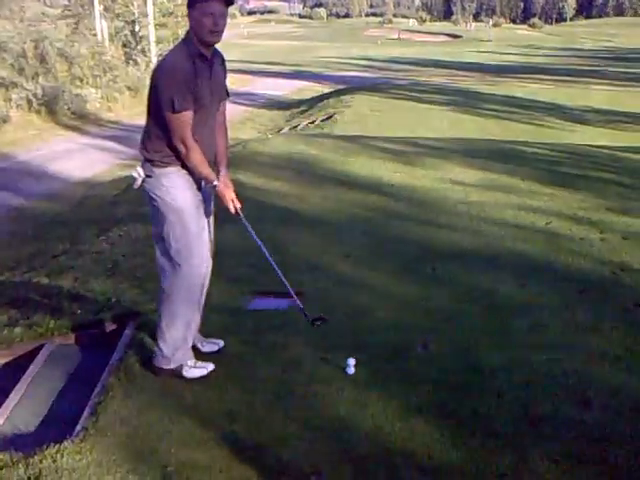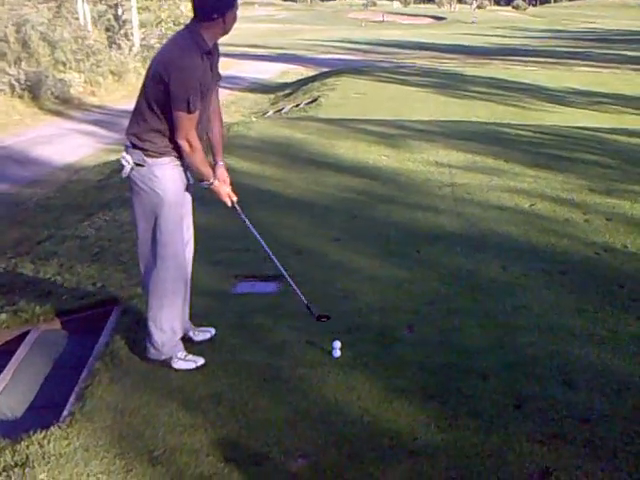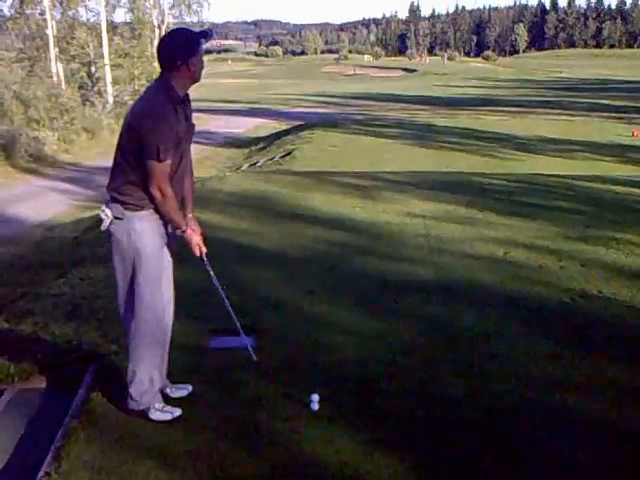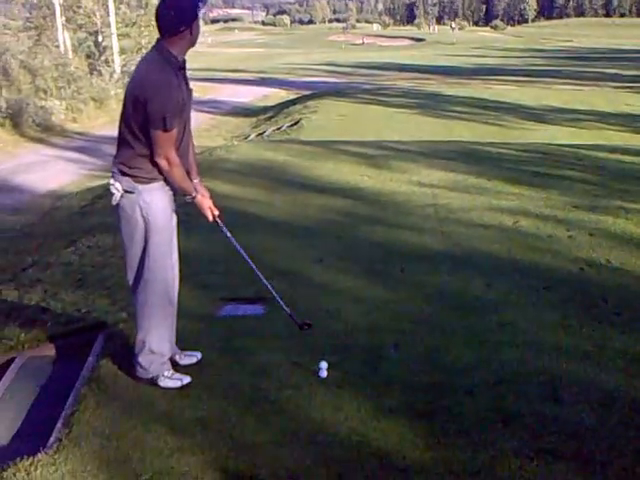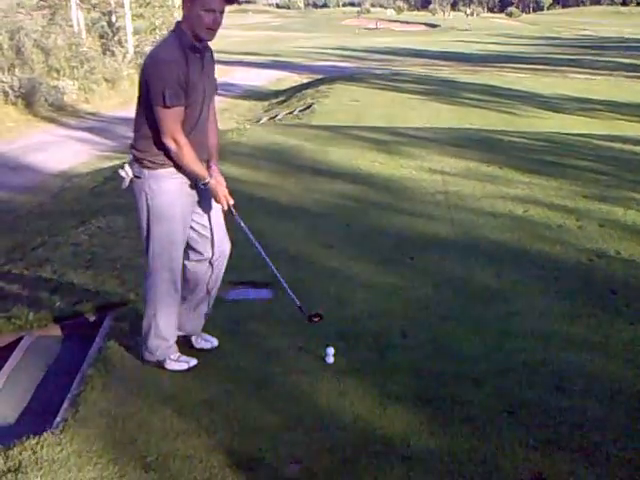
dt=1s
person 1, frame 1
left shoulder: (216, 61)
right shoulder: (174, 67)
right elbow: (183, 141)
left wrist: (224, 173)
right wrist: (215, 184)
left hip: (197, 174)
right hip: (169, 175)
left knee: (200, 261)
right knee: (188, 263)
left ankle: (188, 334)
right ankle: (171, 354)
person 1, frame 2
left shoulder: (207, 47)
right shoulder: (185, 61)
left elbow: (212, 107)
right elbow: (185, 138)
left wrist: (219, 163)
right wrist: (212, 181)
left hip: (173, 159)
right hip: (155, 163)
left knee: (180, 248)
right knee: (167, 255)
left ankle: (178, 323)
right ankle: (163, 344)
person 1, frame 3
left shoulder: (181, 101)
right shoulder: (156, 111)
left elbow: (184, 161)
right elbow: (158, 187)
left wrist: (190, 216)
right wrist: (184, 230)
left hip: (153, 213)
right hip: (134, 217)
left knee: (161, 304)
right knee: (149, 309)
left ankle: (156, 380)
right ankle: (142, 396)
person 1, frame 4
left shoulder: (170, 65)
right shoulder: (161, 81)
left elbow: (181, 132)
right elbow: (164, 156)
left wrist: (196, 180)
right wrist: (193, 194)
left hip: (155, 184)
right hip: (143, 188)
left knee: (165, 273)
right knee: (155, 278)
left ankle: (165, 347)
right ankle: (151, 362)
person 1, frame 5
left shoulder: (204, 53)
right shoulder: (165, 60)
right elbow: (172, 138)
left wrist: (214, 168)
right wrist: (209, 179)
left hip: (192, 172)
right hip: (162, 176)
left knee: (214, 248)
right knee: (166, 266)
left ankle: (187, 324)
right ankle: (159, 346)
